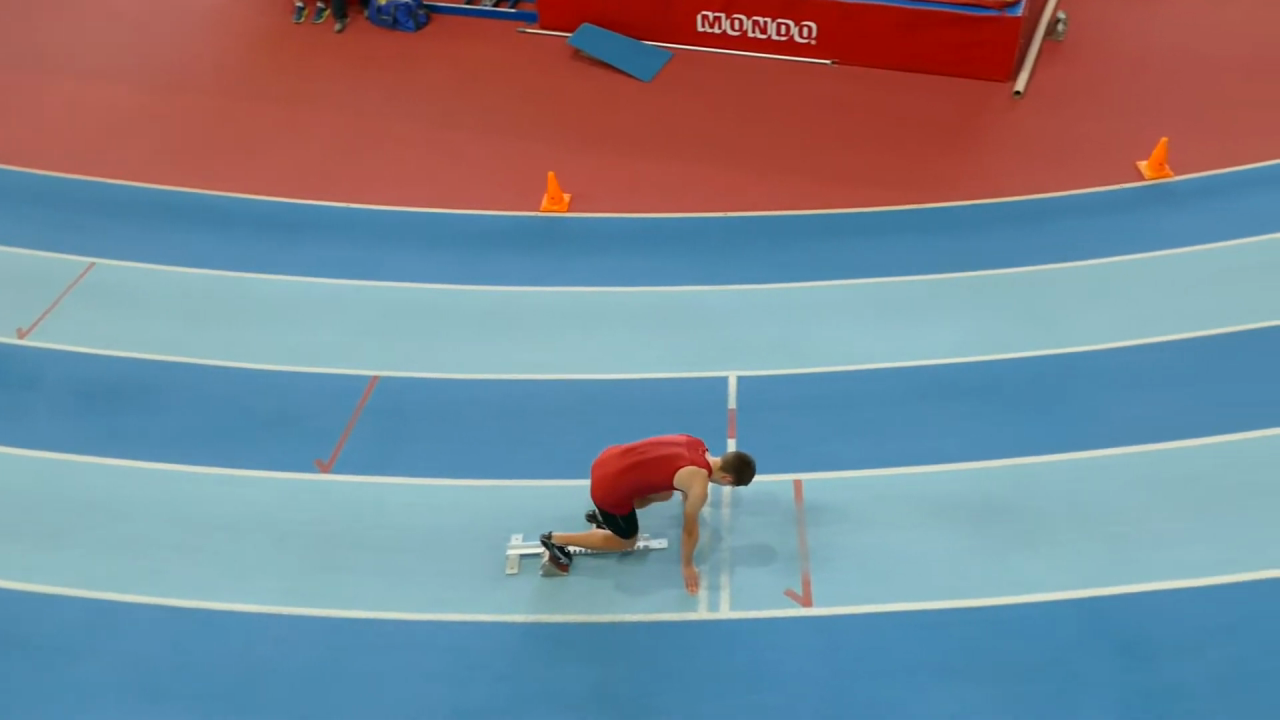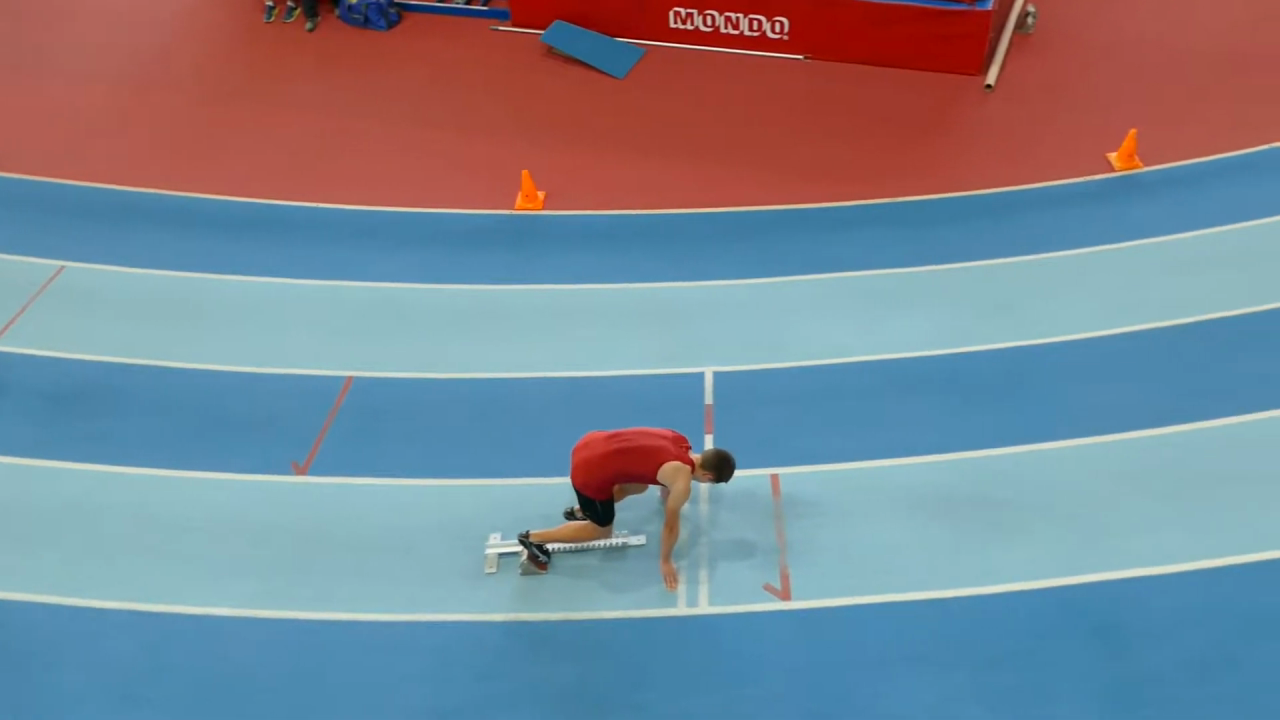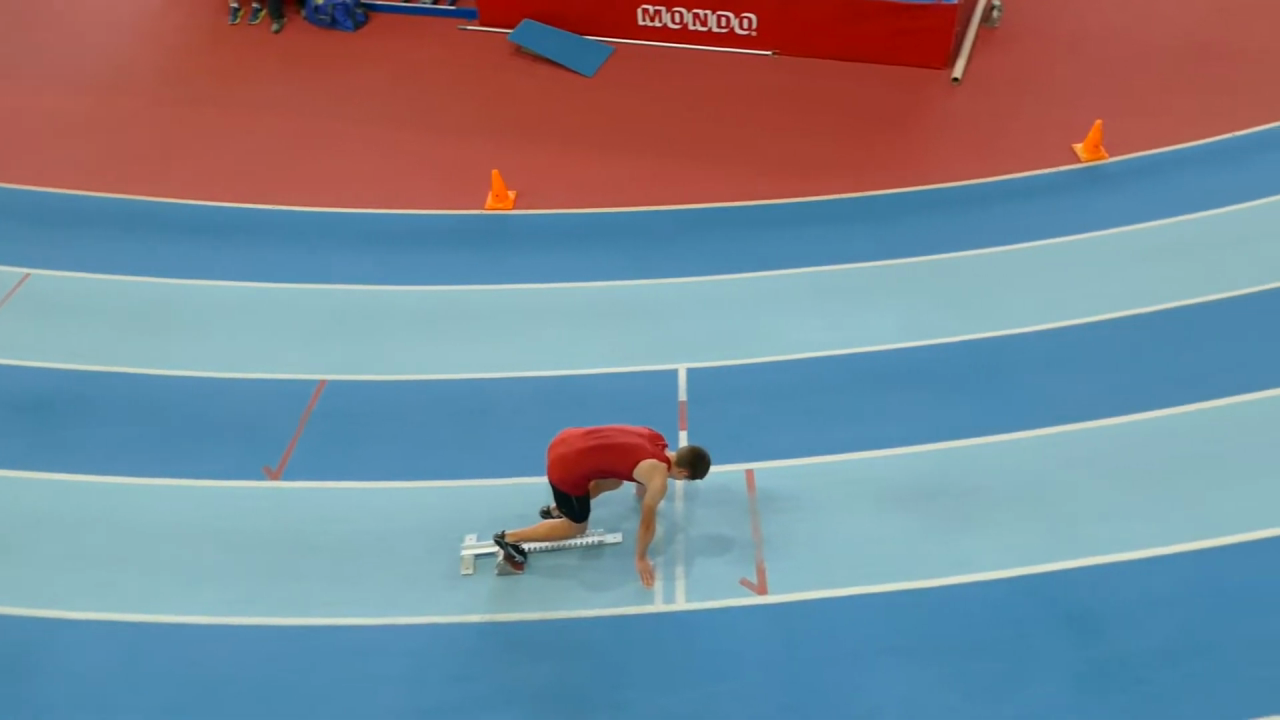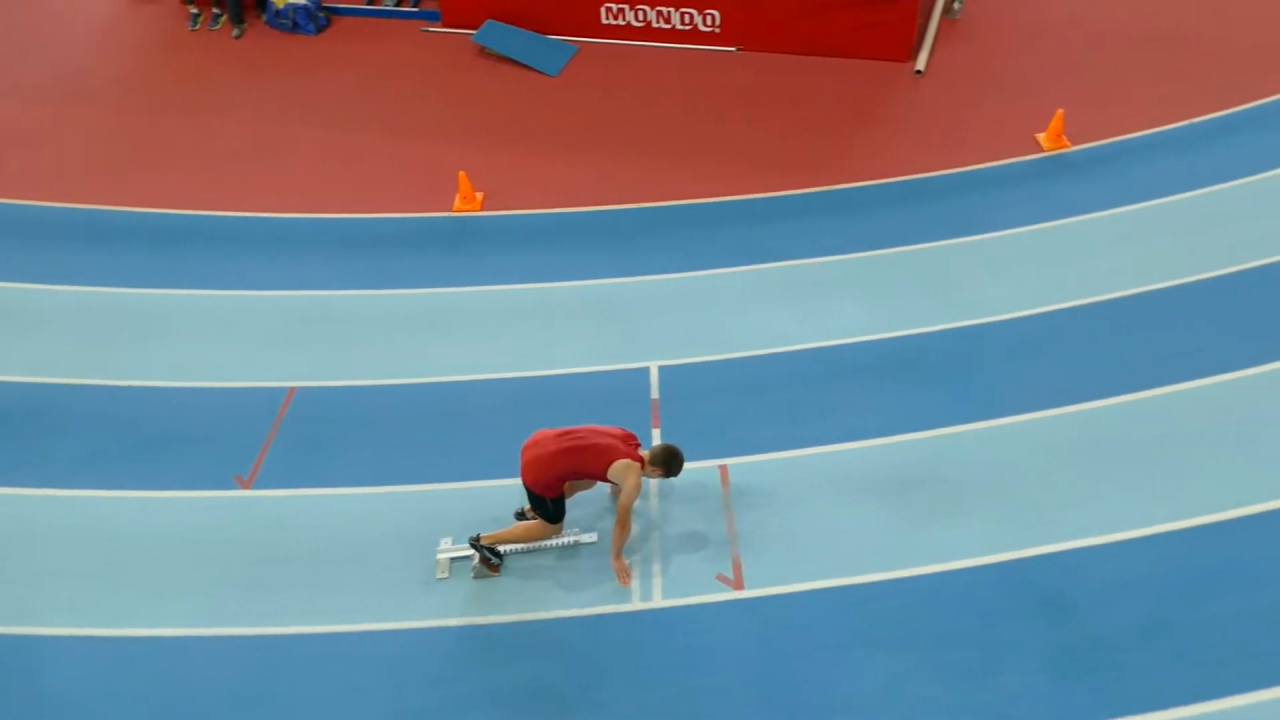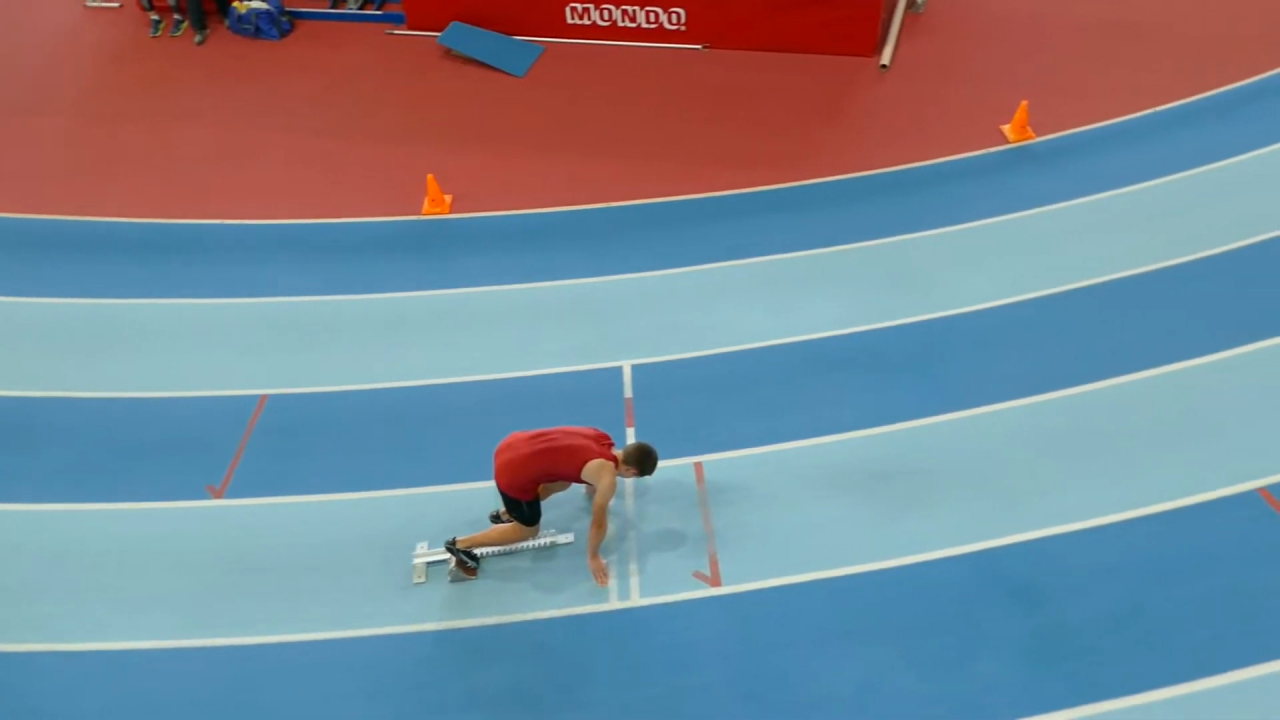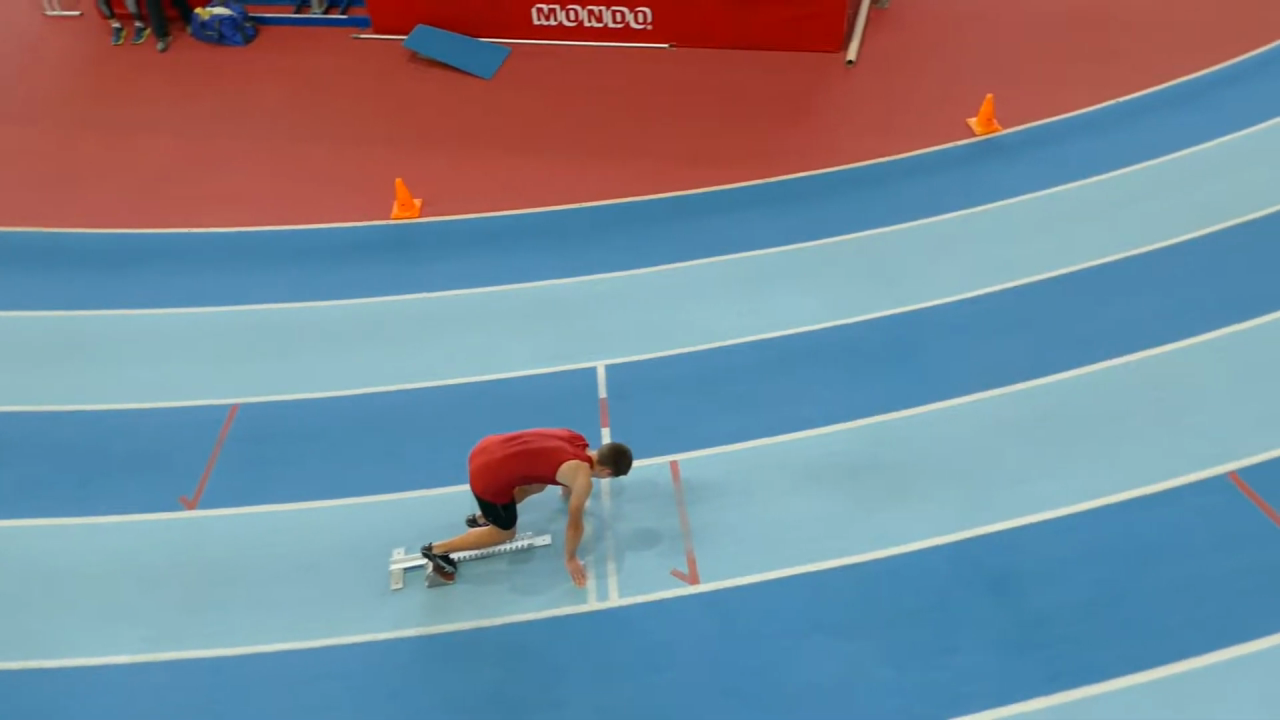
dt=0.2s
person 1, frame 1
left shoulder: (698, 445)
right shoulder: (699, 486)
right elbow: (690, 530)
left wrist: (689, 502)
right wrist: (687, 566)
left hip: (608, 460)
right hip: (610, 488)
right knee: (627, 541)
left ankle: (601, 513)
right ankle: (555, 540)
person 1, frame 2
left shoulder: (681, 442)
right shoulder: (682, 481)
right elbow: (671, 525)
left wrist: (667, 496)
right wrist: (665, 561)
left hip: (590, 444)
right hip: (590, 471)
right knee: (602, 529)
left ankle: (579, 511)
right ankle: (533, 539)
person 1, frame 3
left shoulder: (657, 440)
right shoulder: (658, 479)
right elbow: (647, 522)
left wrist: (643, 493)
right wrist: (641, 559)
left hip: (566, 440)
right hip: (566, 467)
right knee: (577, 526)
left ankle: (555, 510)
right ankle: (509, 539)
person 1, frame 4
left shoulder: (630, 439)
right shoulder: (632, 479)
right elbow: (623, 522)
left wrist: (617, 492)
right wrist: (617, 558)
left hip: (540, 441)
right hip: (540, 469)
right knee: (552, 527)
left ankle: (530, 511)
right ankle: (484, 541)
person 1, frame 5
left shoulder: (603, 439)
right shoulder: (607, 478)
right elbow: (599, 522)
left wrist: (592, 492)
right wrist: (593, 558)
left hip: (512, 445)
right hip: (514, 473)
right knee: (529, 530)
left ankle: (505, 514)
right ankle: (460, 545)
person 1, frame 6
left shoulder: (577, 440)
right shoulder: (582, 479)
right elbow: (575, 524)
left wrist: (568, 494)
right wrist: (571, 559)
left hip: (486, 449)
right hip: (488, 477)
right knee: (506, 533)
left ankle: (481, 518)
right ankle: (437, 550)
